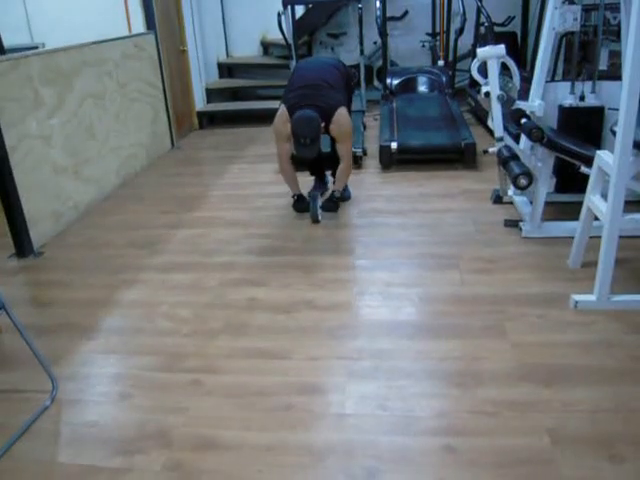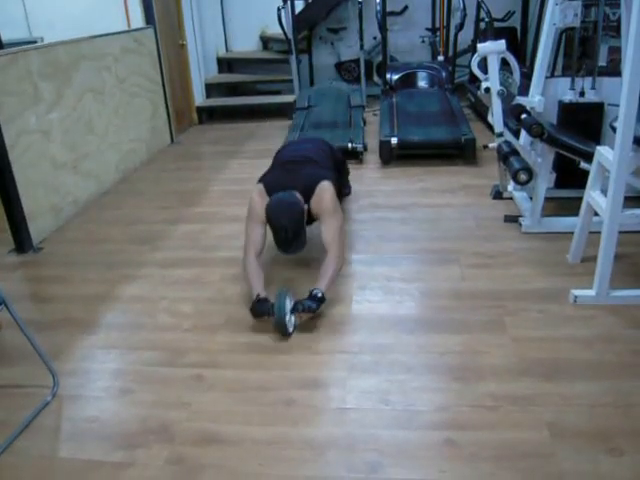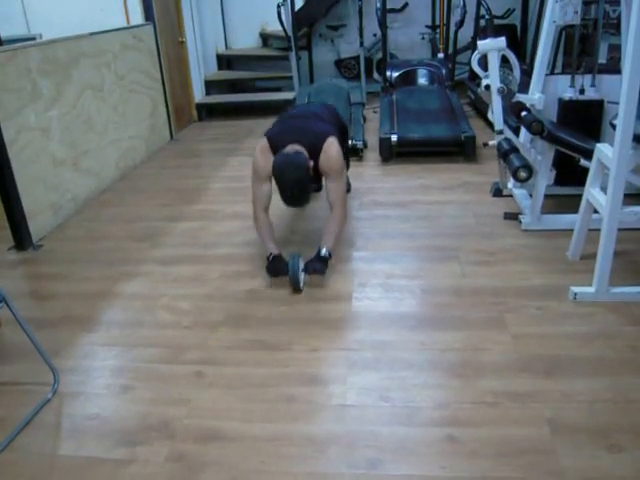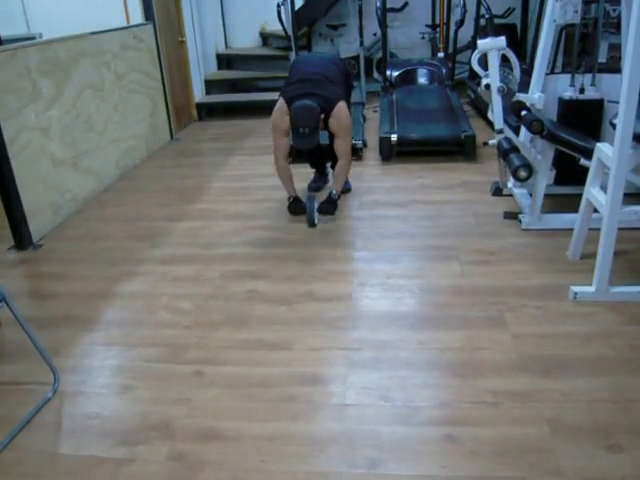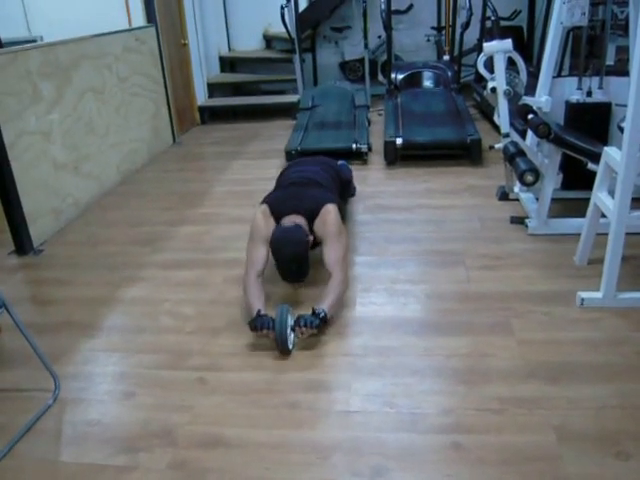
dt=1s
person 1, frame 1
left shoulder: (339, 119)
right shoulder: (282, 120)
left elbow: (346, 161)
right elbow: (284, 162)
left wrist: (335, 195)
right wrist: (297, 196)
left knee: (339, 140)
right knee: (308, 146)
left ankle: (338, 180)
right ankle: (319, 178)
person 1, frame 2
left shoulder: (323, 193)
right shoulder: (260, 197)
left elbow: (335, 252)
right elbow: (251, 254)
left wrist: (316, 295)
right wrist: (259, 298)
left hip: (325, 151)
right hip: (287, 152)
person 1, frame 3
left shoulder: (330, 151)
right shoulder: (264, 154)
left elbow: (338, 208)
right elbow: (260, 211)
left wrist: (323, 254)
right wrist: (273, 256)
left hip: (330, 113)
right hip: (292, 116)
right ankle: (317, 178)
person 1, frame 4
left shoulder: (339, 112)
right shoulder: (281, 113)
left elbow: (344, 157)
right elbow: (281, 158)
left wrist: (334, 196)
right wrist: (293, 197)
left knee: (339, 134)
right knee: (300, 143)
left ankle: (338, 173)
right ankle: (320, 170)
person 1, frame 5
left shoulder: (327, 216)
right shoulder: (264, 218)
left elbow: (339, 275)
right elbow: (252, 274)
left wrist: (320, 314)
right wrist: (259, 314)
left hip: (330, 171)
right hip: (292, 172)
left ankle: (344, 167)
